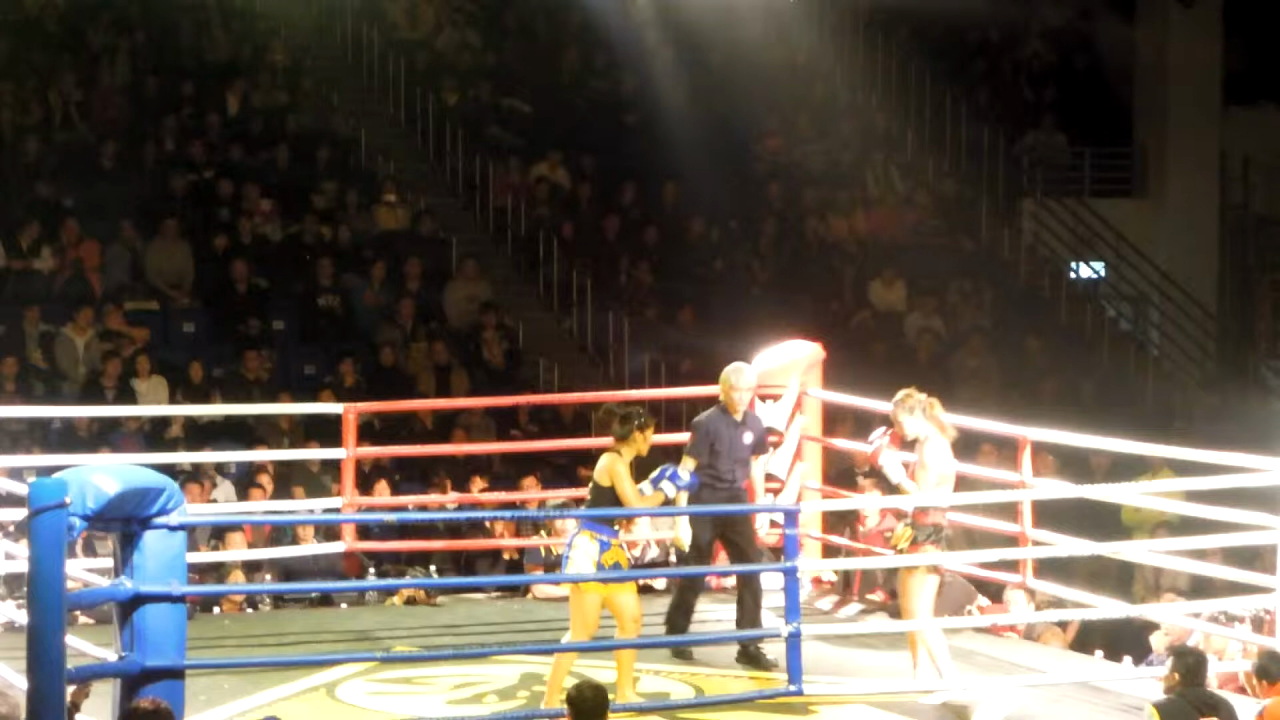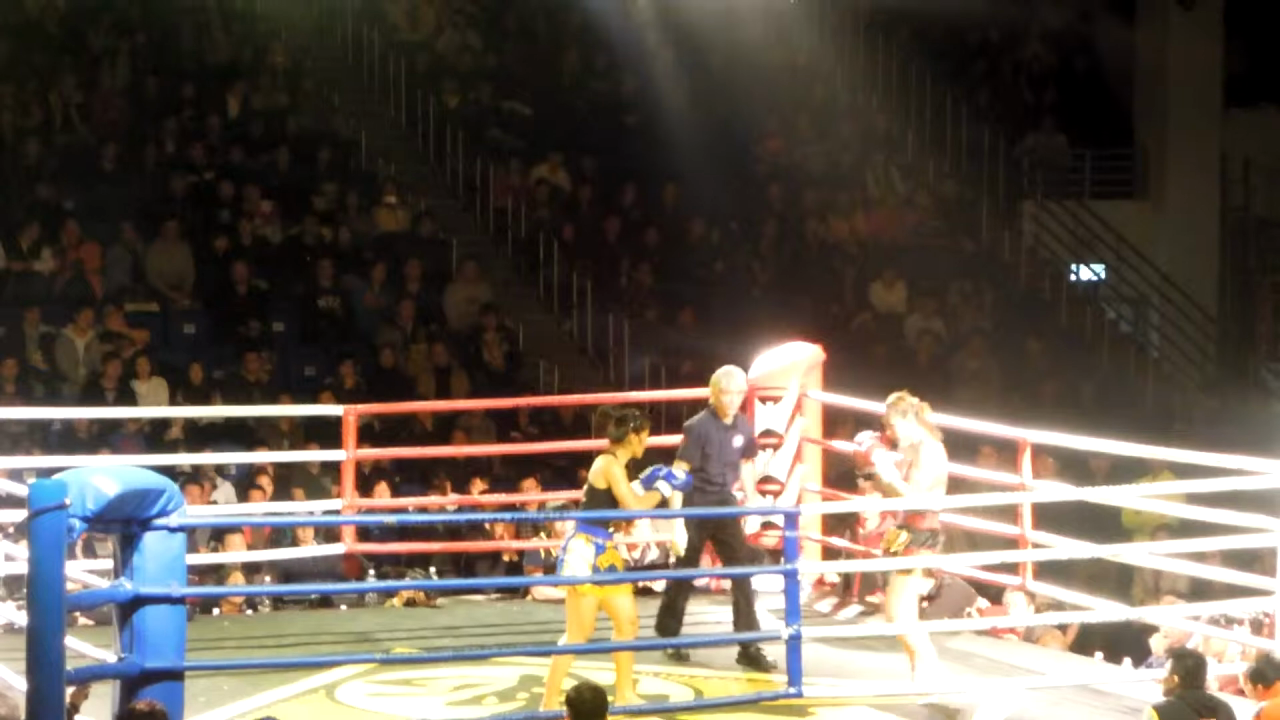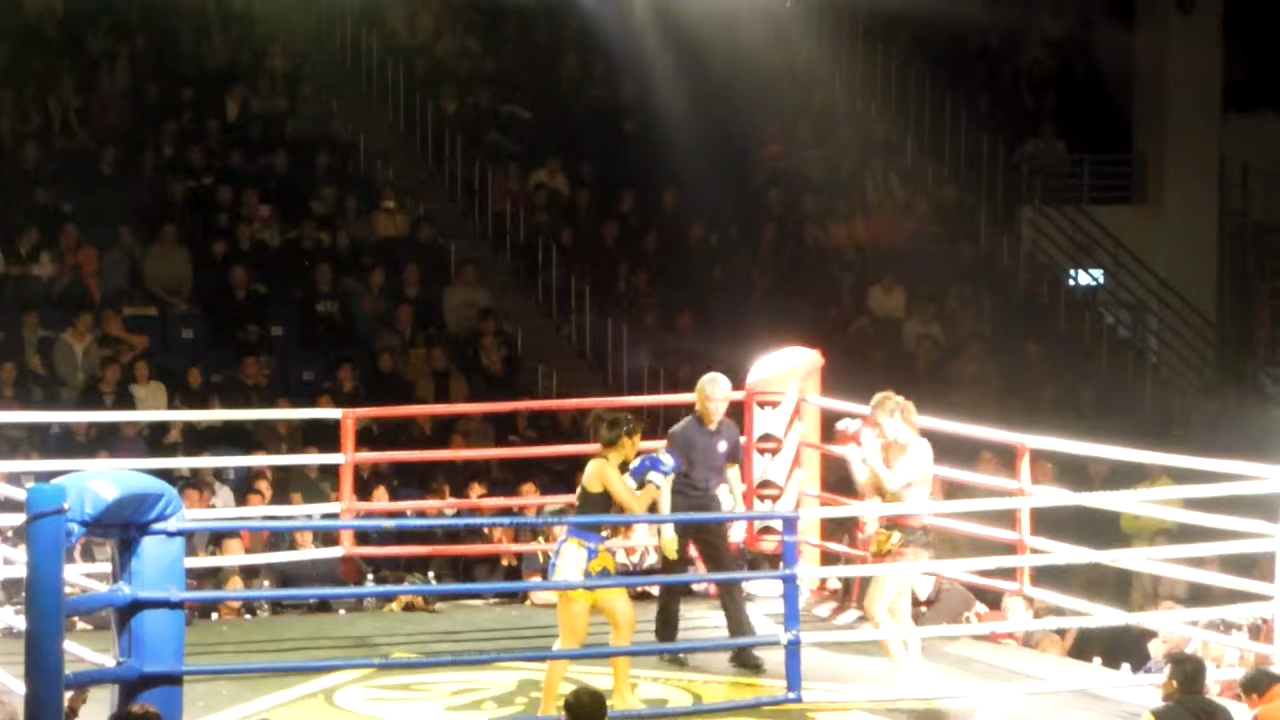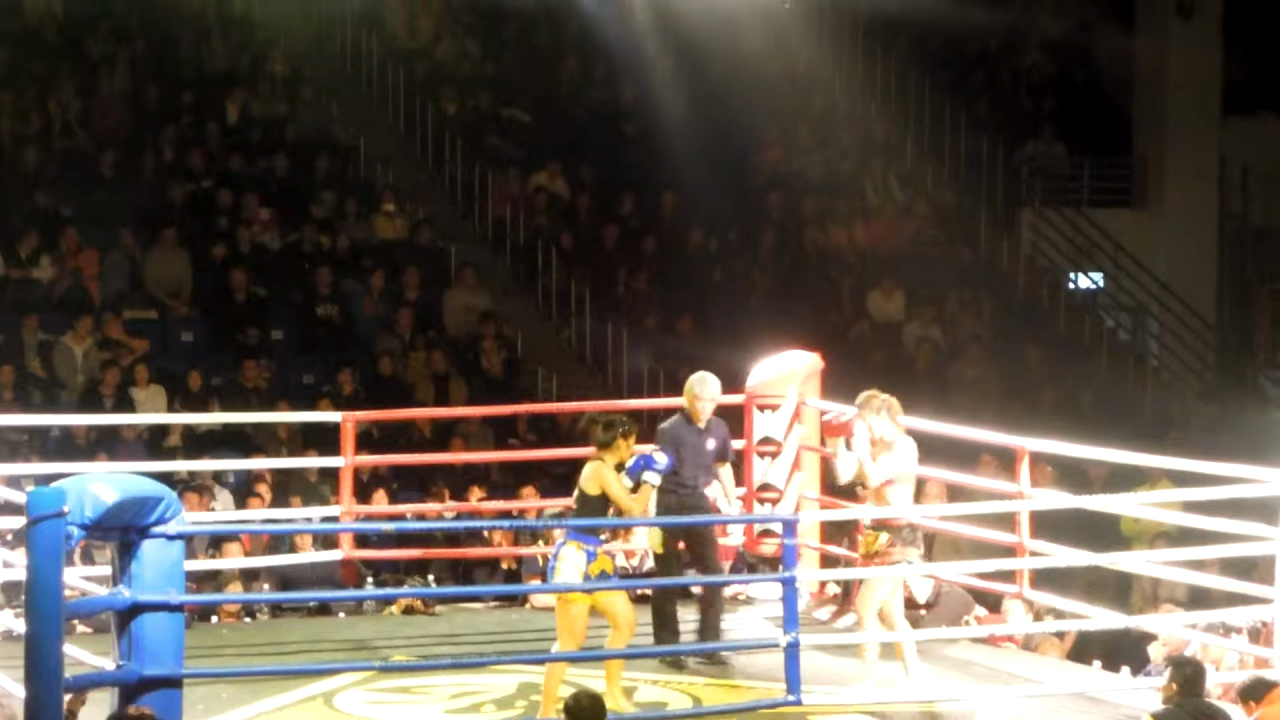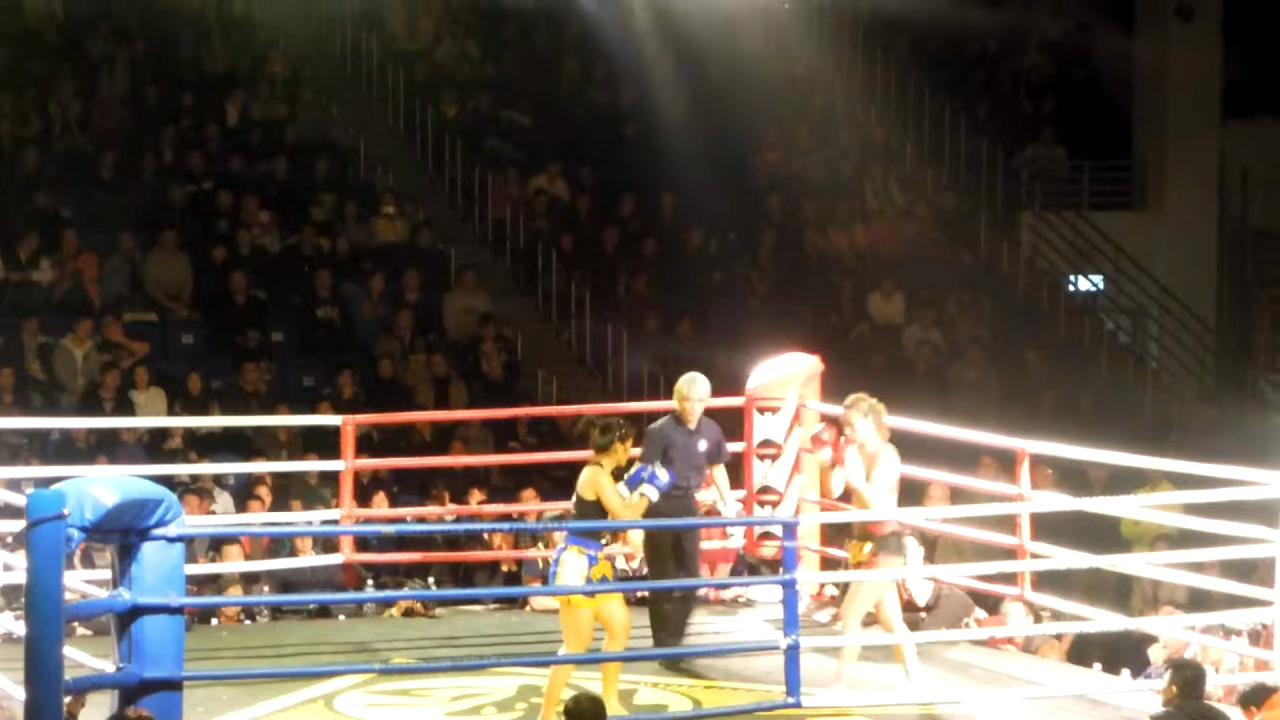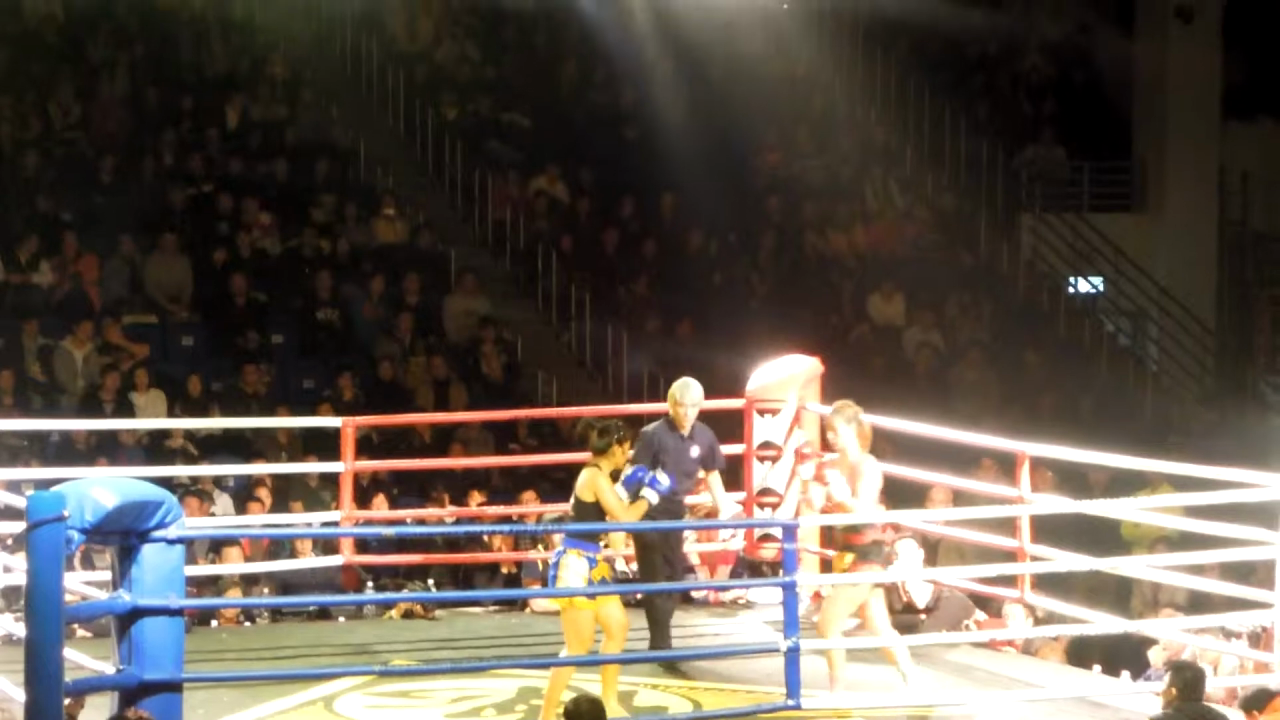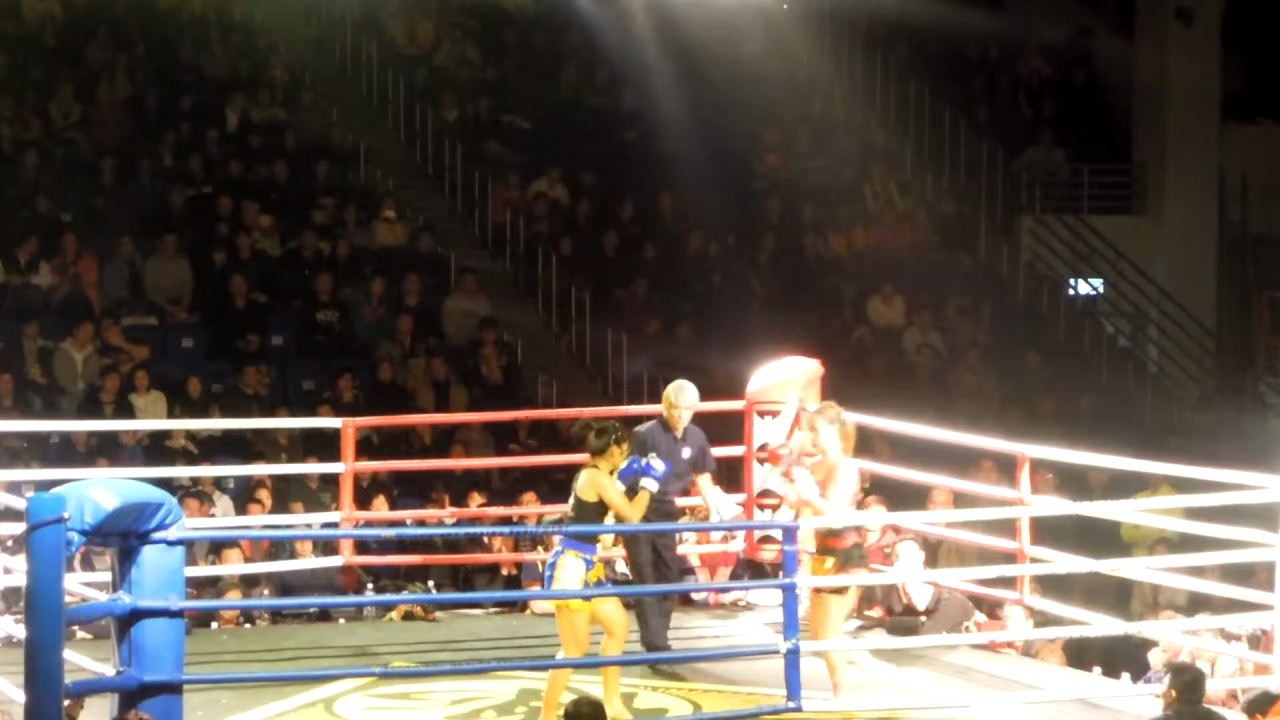
dt=0.1s
person 1, frame 1
left shoulder: (619, 462)
right shoulder: (614, 461)
right elbow: (636, 507)
left wrist: (653, 485)
right wrist: (669, 487)
left hip: (607, 547)
right hip: (590, 548)
left knee: (631, 618)
right knee: (582, 631)
left ankle: (624, 691)
right ankle: (550, 701)
person 1, frame 2
left shoulder: (613, 464)
right shoulder: (609, 464)
right elbow: (634, 509)
left wrist: (644, 485)
right wrist: (665, 487)
left hip: (602, 549)
right hip: (585, 550)
left knee: (627, 620)
right knee: (578, 633)
left ankle: (624, 693)
right ankle: (549, 703)
person 1, frame 3
left shoulder: (604, 466)
right shoulder: (603, 467)
right elbow: (636, 508)
left wrist: (634, 476)
right wrist: (657, 476)
left hip: (594, 553)
right hip: (577, 555)
left knee: (624, 619)
right knee: (572, 639)
left ankle: (622, 694)
right ankle: (546, 709)
person 1, frame 4
left shoulder: (600, 468)
right shoulder: (600, 469)
right elbow: (634, 510)
left wrist: (630, 475)
right wrist: (652, 476)
left hip: (592, 556)
right hip: (576, 557)
left knee: (624, 619)
right knee: (570, 641)
left ankle: (613, 694)
person 1, frame 5
left shoulder: (596, 473)
right shoulder: (597, 474)
right elbow: (626, 518)
left wrist: (629, 486)
right wrist: (651, 489)
left hip: (590, 560)
right hip: (576, 561)
left knee: (619, 627)
right knee: (576, 645)
person 1, frame 6
left shoulder: (594, 475)
right shoulder: (595, 476)
right elbow: (625, 519)
left wrist: (626, 487)
right wrist: (651, 492)
left hip: (589, 562)
right hip: (576, 563)
left knee: (617, 627)
right knee: (578, 647)
person 1, frame 7
left shoulder: (592, 475)
right shoulder: (595, 477)
right elbow: (631, 516)
left wrist: (623, 479)
right wrist: (649, 482)
left hip: (586, 564)
right hip: (572, 565)
left knee: (618, 626)
right knee: (575, 650)
person 2, frame 1
left shoulder: (754, 423)
right shoulder: (707, 422)
right elbow: (686, 469)
left wrist: (761, 501)
right wrist: (682, 517)
left hip: (735, 500)
right hip: (705, 500)
left knee: (750, 571)
right knee: (695, 573)
left ankle: (749, 647)
right ankle: (676, 635)
person 2, frame 2
left shoulder: (743, 426)
right shoulder: (698, 426)
right elbow: (679, 472)
left wrist: (751, 503)
right wrist: (677, 521)
left hip: (724, 503)
right hip: (695, 502)
left knee: (743, 570)
right knee: (683, 574)
left ankle: (749, 647)
right ankle: (668, 638)
person 2, frame 3
left shoulder: (729, 431)
right shoulder: (682, 432)
right elbow: (666, 479)
left wrist: (739, 506)
right wrist: (666, 526)
left hip: (707, 507)
right hip: (679, 507)
left knee: (729, 574)
right knee: (673, 578)
left ankle: (741, 648)
right ankle: (668, 644)
person 2, frame 4
left shoulder: (719, 429)
right shoulder: (671, 430)
left elbow: (723, 466)
left wrist: (732, 503)
left hip: (698, 505)
right hip: (670, 505)
left knee: (712, 572)
right knee: (668, 579)
left ankle: (709, 643)
right ankle: (667, 646)
person 2, frame 5
left shoulder: (711, 430)
right shoulder: (660, 430)
left elbow: (717, 468)
left wrist: (729, 504)
left hip: (687, 507)
right hip: (659, 508)
left knee: (690, 577)
right knee: (664, 580)
left ankle: (672, 643)
right ankle: (666, 649)
person 2, frame 6
left shoulder: (704, 436)
right shoulder: (652, 434)
left elbow: (712, 475)
left wrist: (724, 510)
left hip: (674, 510)
right hip: (647, 510)
left knee: (673, 579)
right knee: (655, 583)
left ankle: (660, 646)
right ankle: (663, 649)
person 2, frame 7
left shoulder: (696, 438)
right shoulder: (645, 435)
left elbow: (701, 477)
left wrist: (715, 512)
left hip: (665, 512)
left knee: (667, 579)
right knee: (645, 581)
left ankle: (661, 648)
right ankle: (655, 651)
person 3, frame 1
left shoulder: (935, 447)
right shoulder: (923, 445)
left elbow: (919, 493)
right elbow: (912, 487)
left wrist: (892, 467)
right wrist: (890, 455)
left hip: (929, 533)
right hip: (917, 531)
left knee: (919, 616)
right knee: (910, 613)
left ankle: (950, 681)
right ankle: (919, 677)
person 3, frame 2
left shoulder: (930, 451)
right shoulder: (910, 449)
left elbow: (912, 496)
right elbow: (895, 491)
left wrist: (884, 469)
right wrist: (881, 460)
left hip: (921, 538)
right hip: (908, 535)
left knee: (899, 618)
right knee: (900, 616)
left ankle: (932, 678)
right ankle: (919, 679)
person 3, frame 3
left shoulder: (919, 449)
right shoulder: (888, 447)
left elbow: (890, 484)
right elbow: (865, 486)
left wrist: (871, 455)
right wrist: (852, 451)
left hip: (911, 538)
right hip: (890, 535)
left knee: (875, 608)
right knee: (897, 616)
person 3, frame 4
left shoulder: (904, 446)
right shoulder: (874, 445)
left elbow: (873, 479)
right elbow: (844, 476)
left wrist: (861, 448)
right wrist: (837, 443)
left hip: (899, 536)
right hip: (879, 535)
left knee: (865, 607)
right knee: (892, 616)
right ankle: (913, 680)
person 3, frame 5
left shoulder: (886, 455)
right shoulder: (853, 453)
left elbow: (875, 501)
left wrist: (856, 478)
right wrist: (828, 461)
left hip: (884, 543)
right hip: (867, 542)
left knee: (849, 616)
right knee: (891, 622)
left ankle: (842, 688)
right ankle: (915, 684)
person 3, frame 6
left shoulder: (867, 466)
right shoulder: (835, 464)
left elbow: (862, 512)
right elbow: (820, 506)
left wrist: (842, 495)
right wrist: (811, 480)
left hip: (866, 552)
right hip: (850, 552)
left knee: (828, 624)
right knee: (878, 627)
left ankle: (836, 692)
right ankle: (912, 683)
person 3, frame 7
left shoulder: (844, 468)
right shoulder: (818, 464)
left elbow: (827, 511)
right elbow: (799, 505)
left wrist: (807, 489)
right wrist: (795, 477)
left hip: (844, 554)
right hip: (825, 552)
left knee: (825, 633)
right knee: (821, 631)
left ankle: (841, 698)
